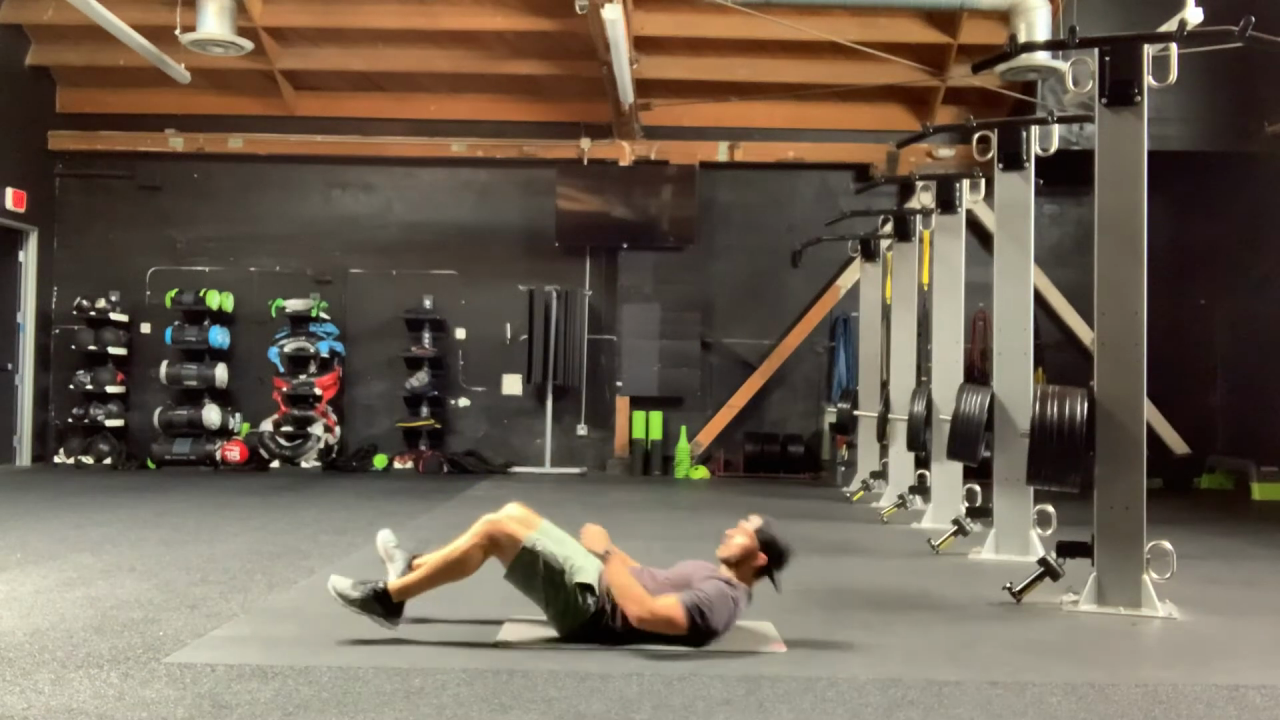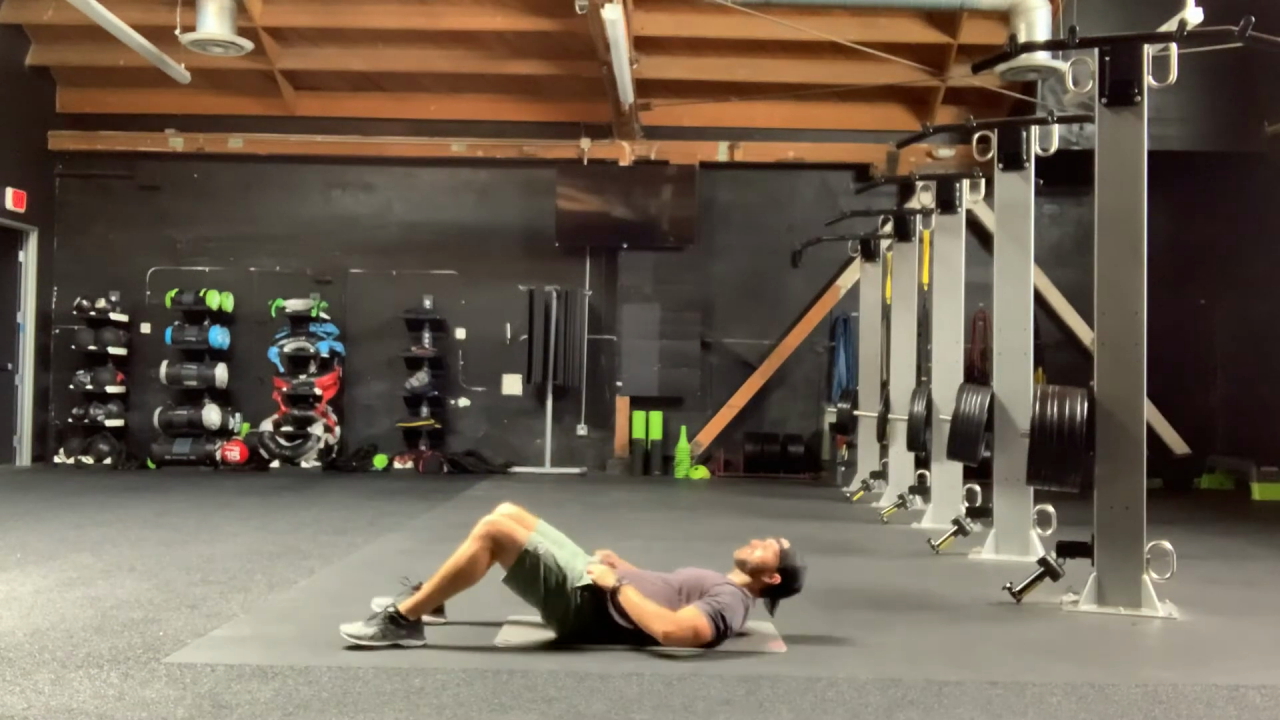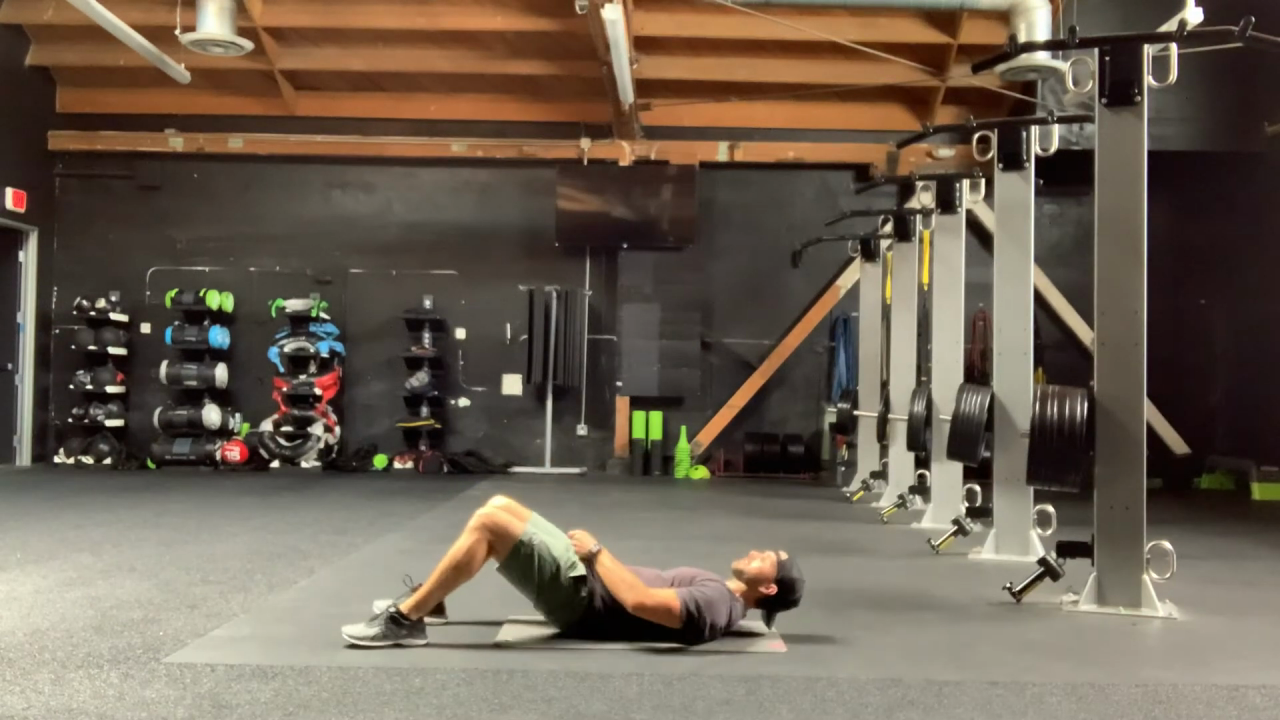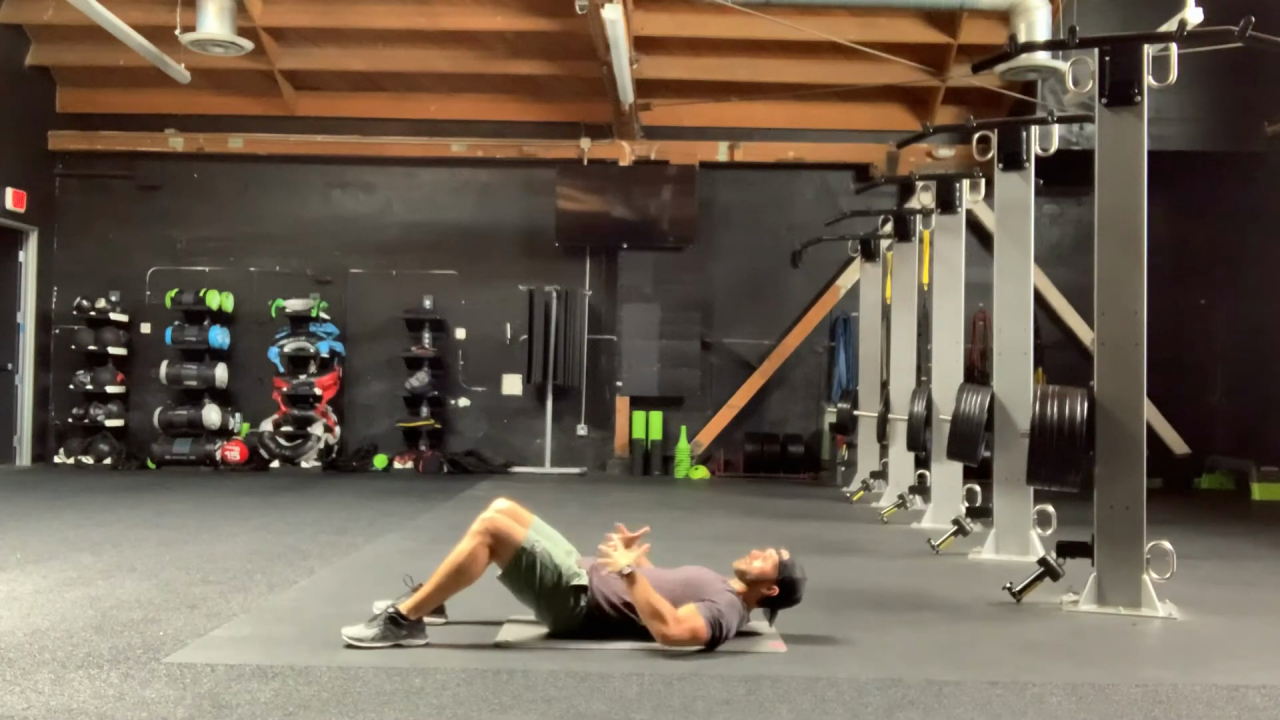
dt=0.5s
person 1, frame 1
left shoulder: (719, 600)
right shoulder: (720, 576)
left elbow: (643, 614)
left wrist: (605, 551)
right wrist: (612, 558)
left hip: (587, 606)
right hip: (595, 579)
left knee: (491, 530)
right knee: (513, 512)
left ankle: (388, 599)
right ankle: (413, 568)
person 1, frame 2
left shoulder: (730, 604)
right shoulder: (718, 581)
left elbow: (672, 630)
left wrist: (616, 585)
right wrist: (621, 565)
left hip: (584, 605)
right hip: (590, 580)
left knee: (490, 531)
right knee: (506, 514)
left ankle: (402, 621)
right ankle: (427, 598)
person 1, frame 3
left shoulder: (717, 603)
right shoulder: (716, 589)
left elbow: (640, 601)
left wrist: (596, 553)
right wrist: (597, 555)
left hip: (580, 597)
right hip: (585, 579)
left knee: (487, 522)
right knee: (498, 505)
left ankle: (405, 620)
right ankle: (428, 602)
person 1, frame 4
left shoulder: (726, 610)
right shoulder: (720, 588)
left elbow: (670, 630)
left wrist: (629, 569)
right wrist: (631, 551)
left hip: (577, 602)
right hip: (584, 576)
left knee: (488, 528)
right knee: (501, 508)
left ankle: (403, 620)
right ankle: (426, 600)
